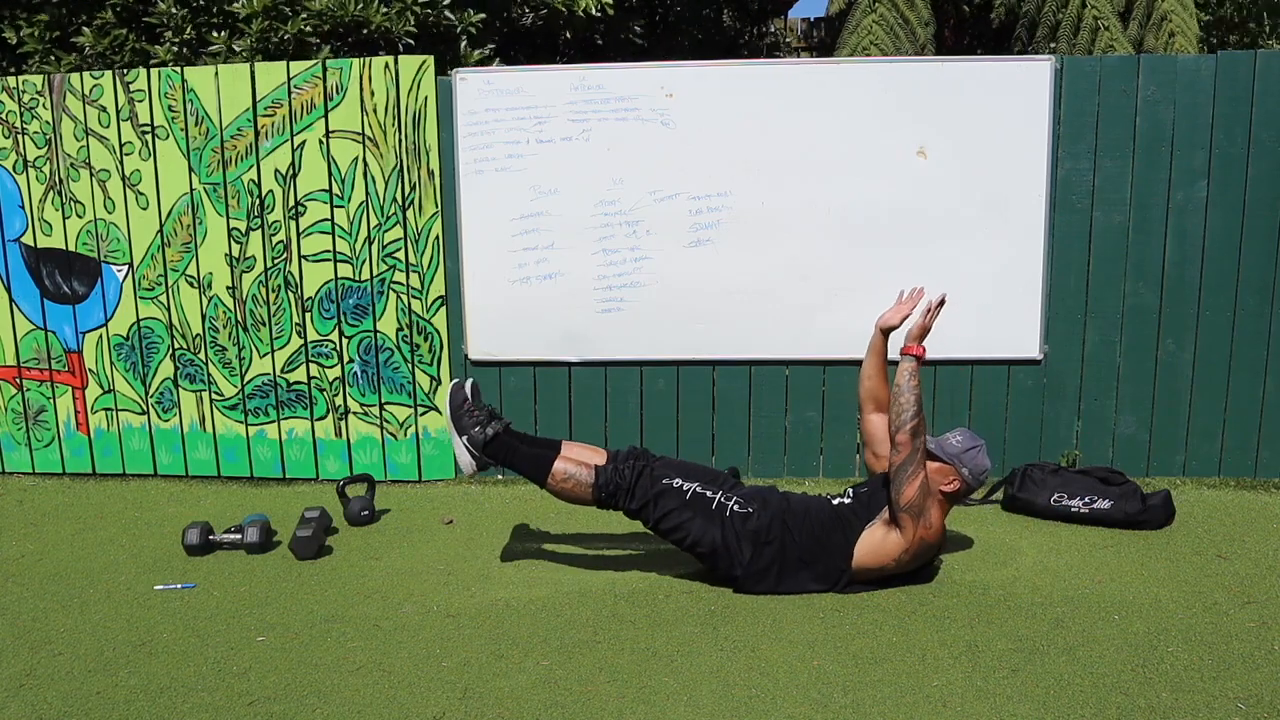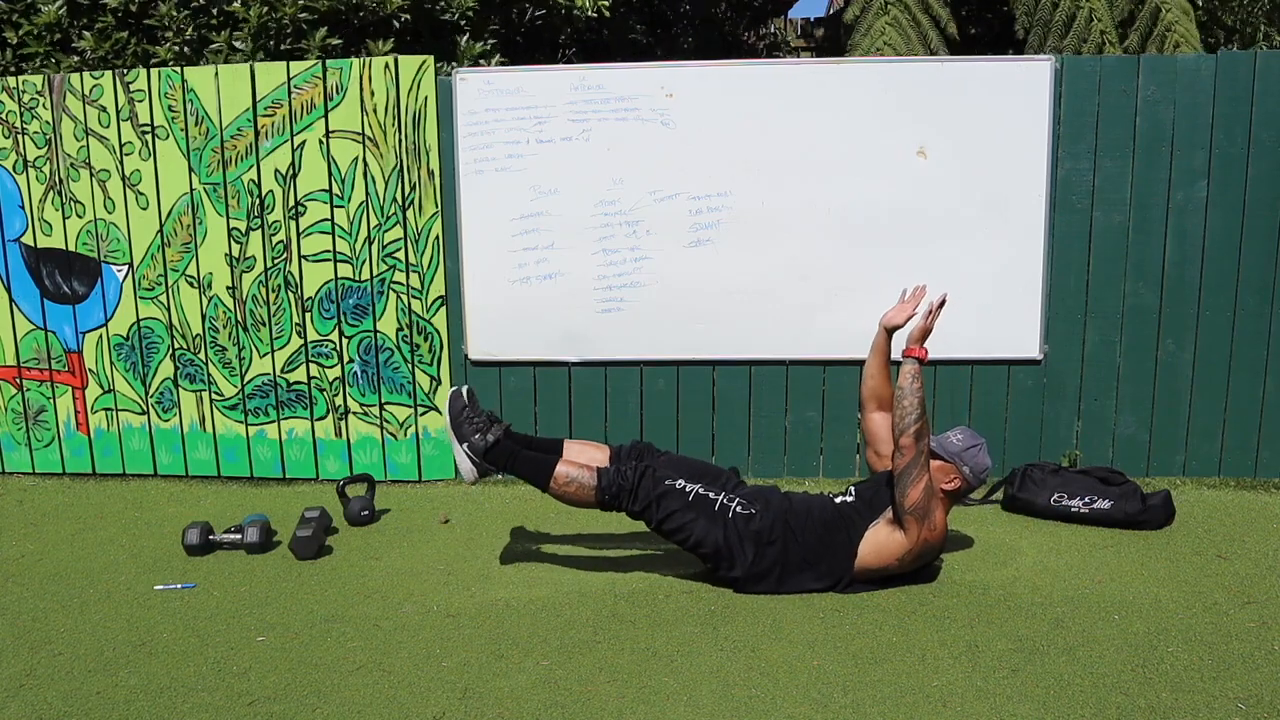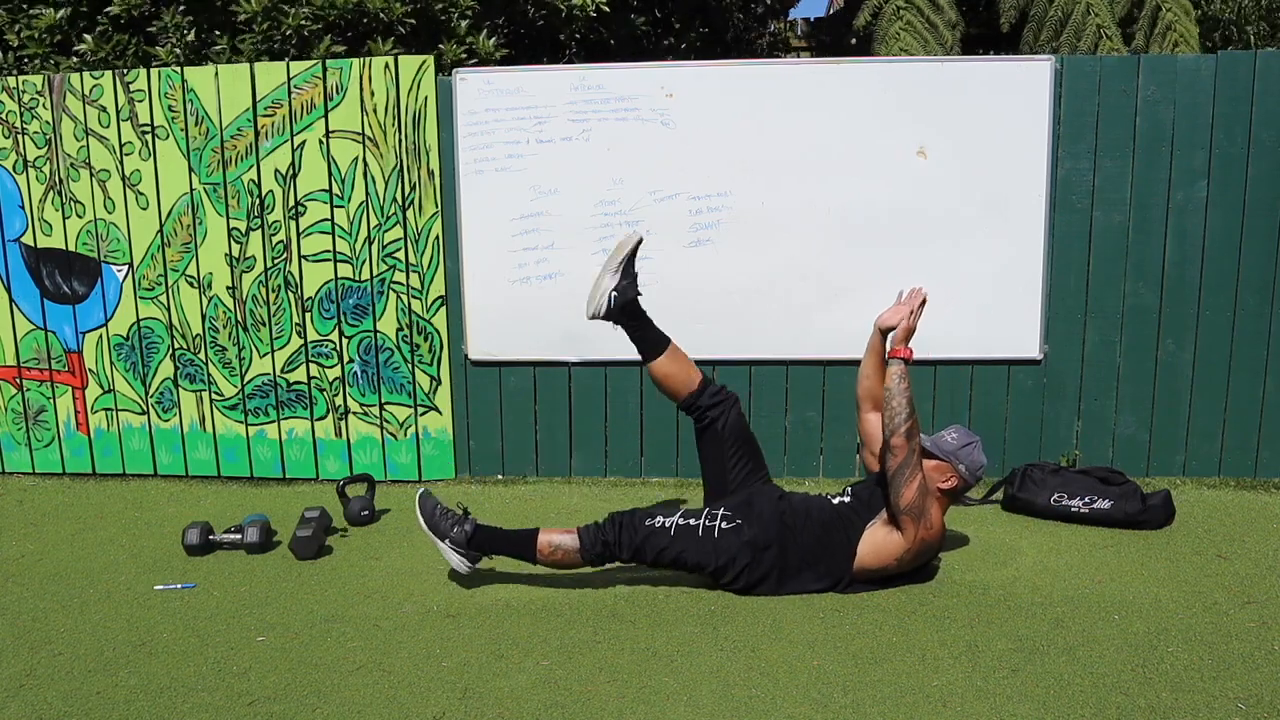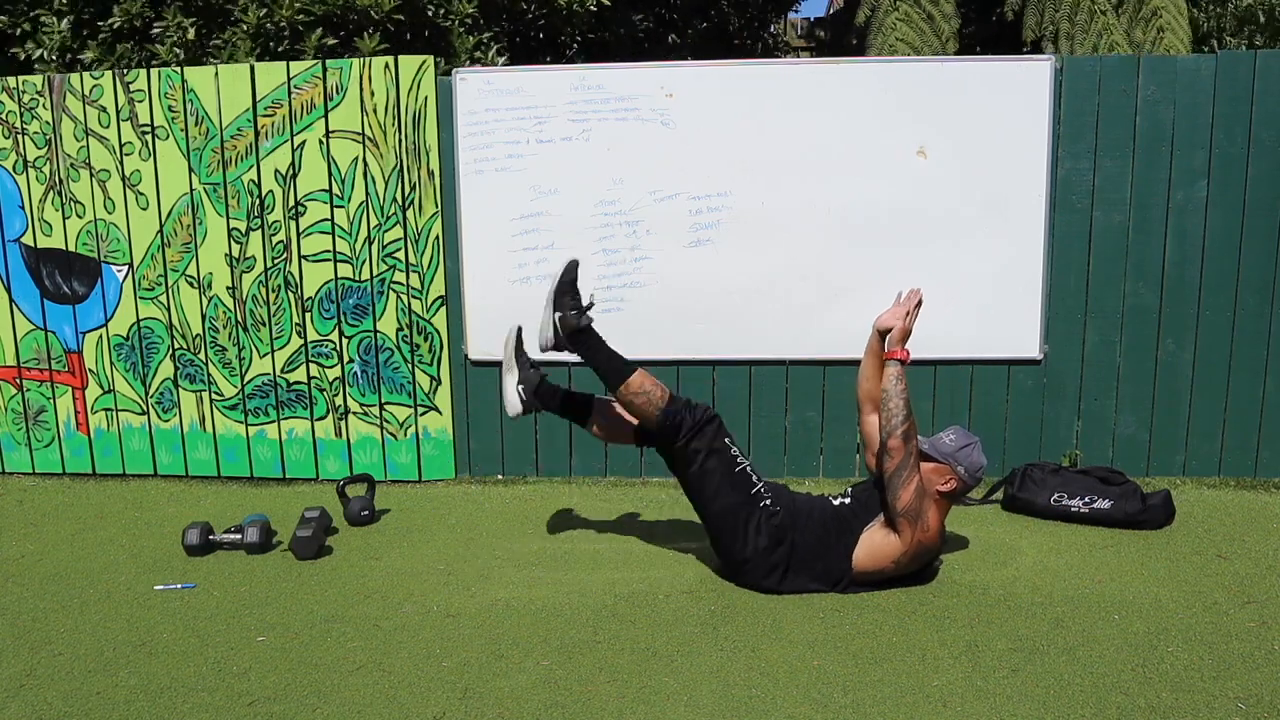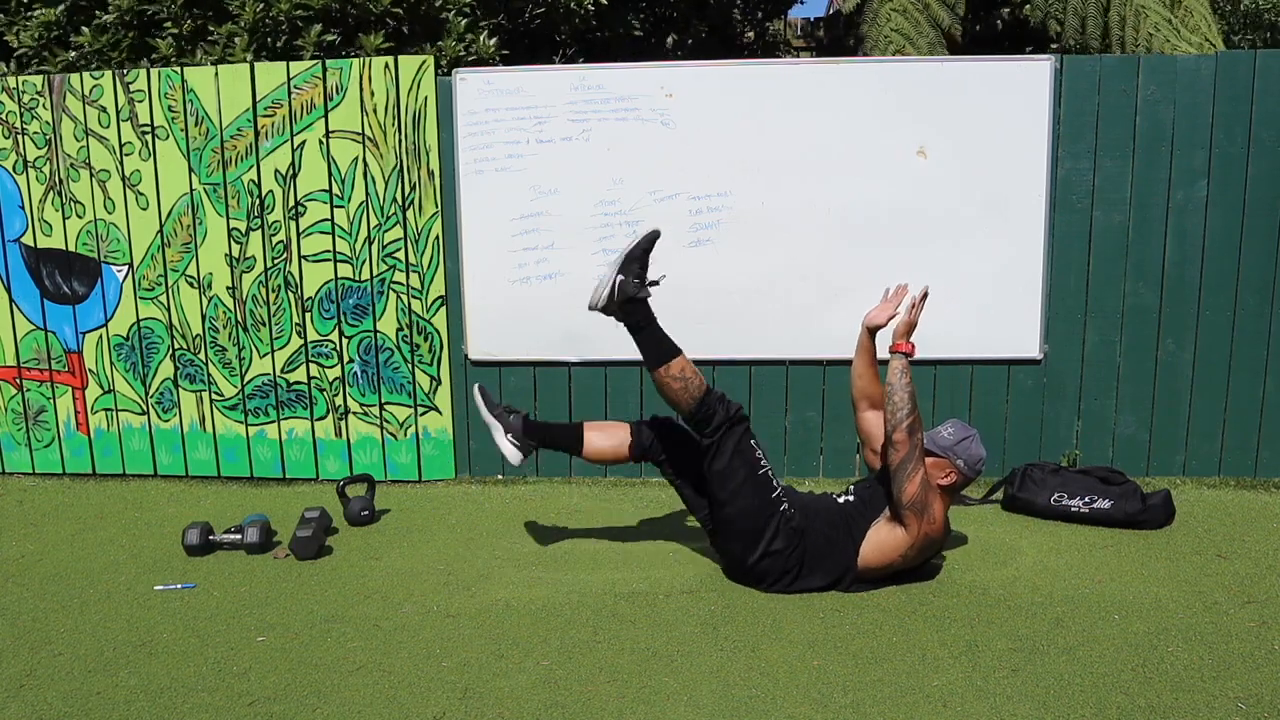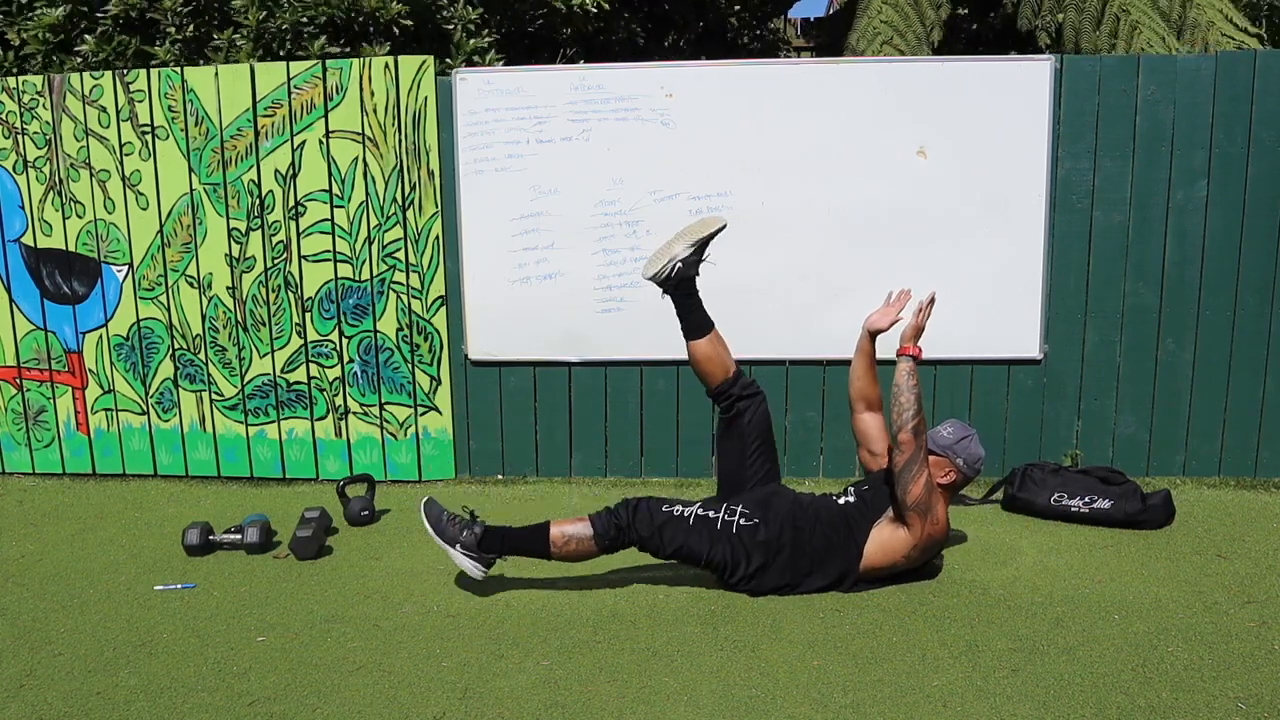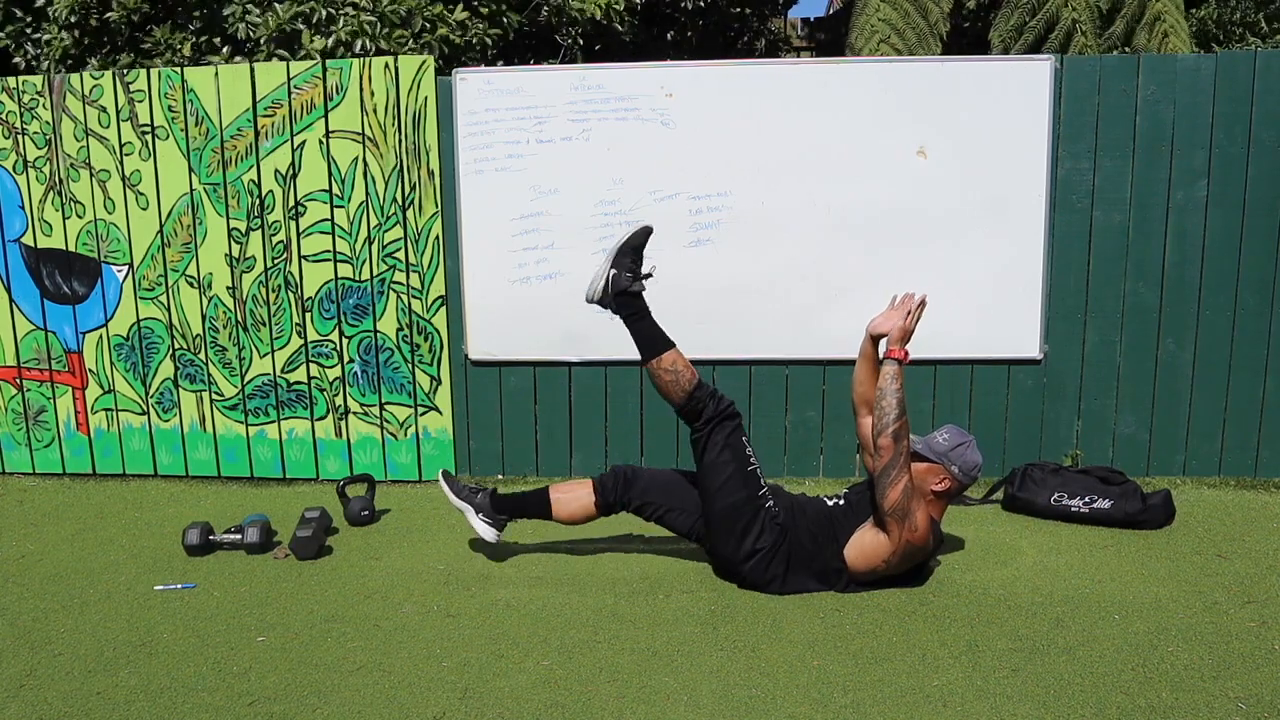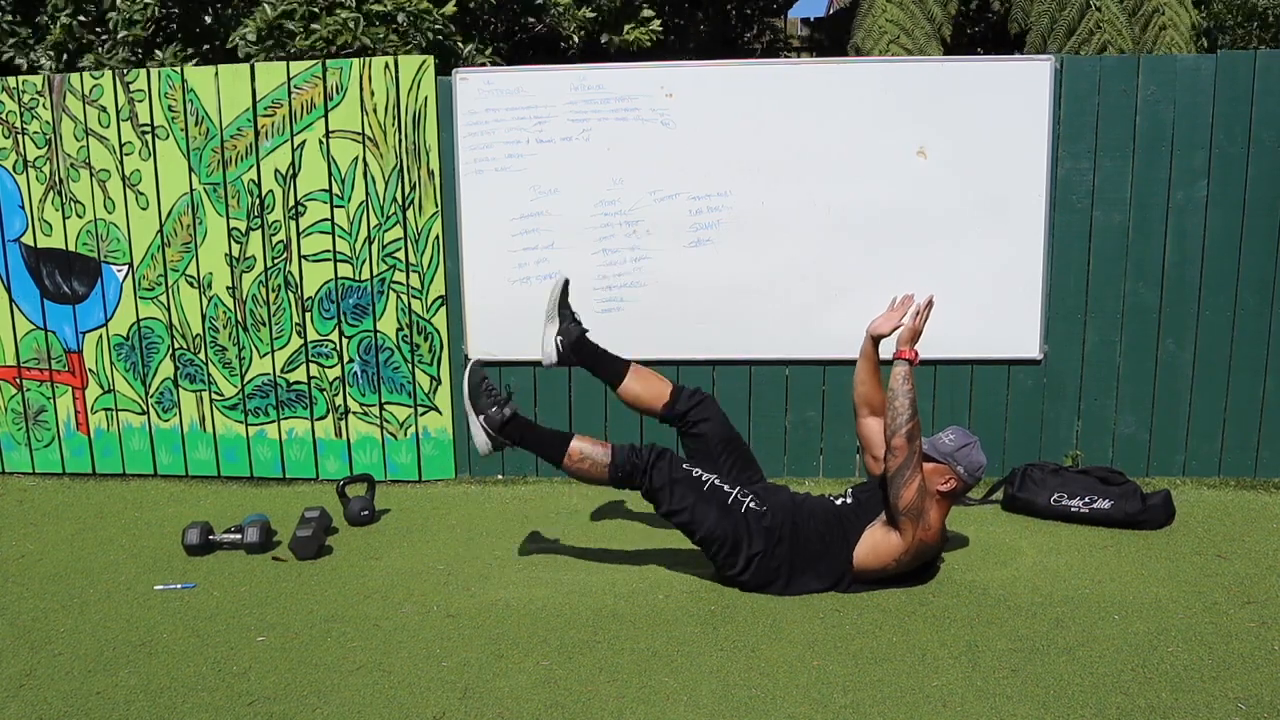
dt=0.4s
person 1, frame 1
left shoulder: (922, 529)
right shoulder: (899, 488)
left elbow: (903, 440)
right elbow: (874, 412)
left wrist: (912, 351)
right wrist: (881, 333)
left hip: (758, 548)
right hip: (759, 511)
left knee: (629, 483)
right knee: (634, 463)
left ankle: (494, 445)
right ankle: (502, 440)
person 1, frame 2
left shoulder: (924, 529)
right shoulder: (899, 488)
left elbow: (906, 444)
right elbow: (876, 412)
left wrist: (914, 352)
right wrist: (884, 333)
left hip: (760, 549)
right hip: (762, 510)
left knee: (635, 484)
right knee: (639, 457)
left ankle: (496, 453)
right ankle: (505, 443)
person 1, frame 3
left shoulder: (919, 529)
right shoulder: (892, 483)
left elbow: (899, 444)
right elbow: (870, 412)
left wrist: (901, 353)
right wrist: (879, 334)
left hip: (760, 551)
right hip: (763, 508)
left knee: (624, 532)
right knee: (715, 405)
left ankle: (481, 540)
right ankle: (623, 309)
person 1, frame 4
left shoulder: (922, 530)
right shoulder: (907, 496)
left elbow: (897, 446)
right elbow: (872, 415)
left wrist: (897, 355)
right wrist: (878, 336)
left hip: (761, 548)
right hip: (776, 521)
left knee: (692, 422)
right knee: (658, 423)
left ankle: (576, 334)
right ankle: (540, 393)
person 1, frame 5
left shoulder: (925, 524)
right shoulder: (895, 482)
left elbow: (902, 440)
right elbow: (868, 408)
left wrist: (902, 348)
right wrist: (868, 332)
left hip: (770, 551)
right hip: (762, 529)
left knee: (723, 419)
right knee: (659, 435)
left ankle: (631, 306)
right ankle: (529, 433)
person 1, frame 6
left shoulder: (924, 526)
right shoulder: (890, 484)
left elbow: (906, 441)
right elbow: (864, 409)
left wrist: (908, 352)
right wrist: (869, 334)
left hip: (760, 551)
right hip: (764, 507)
left knee: (636, 517)
right knee: (741, 397)
left ankle: (490, 541)
right ankle: (681, 286)
person 1, frame 7
left shoulder: (911, 532)
right shoulder: (895, 492)
left elbow: (884, 442)
right elbow: (867, 415)
left wrist: (895, 353)
right wrist: (871, 339)
left hip: (760, 548)
right hip: (764, 523)
left knee: (715, 416)
right knee: (624, 484)
left ankle: (626, 298)
right ankle: (501, 511)
person 1, frame 8
left shoulder: (921, 532)
right shoulder: (902, 496)
left elbow: (899, 449)
right elbow: (870, 416)
left wrist: (905, 355)
right wrist: (872, 341)
left hip: (762, 551)
right hip: (768, 512)
left knee: (654, 465)
right knee: (694, 408)
left ankle: (509, 426)
right ankle: (578, 348)
